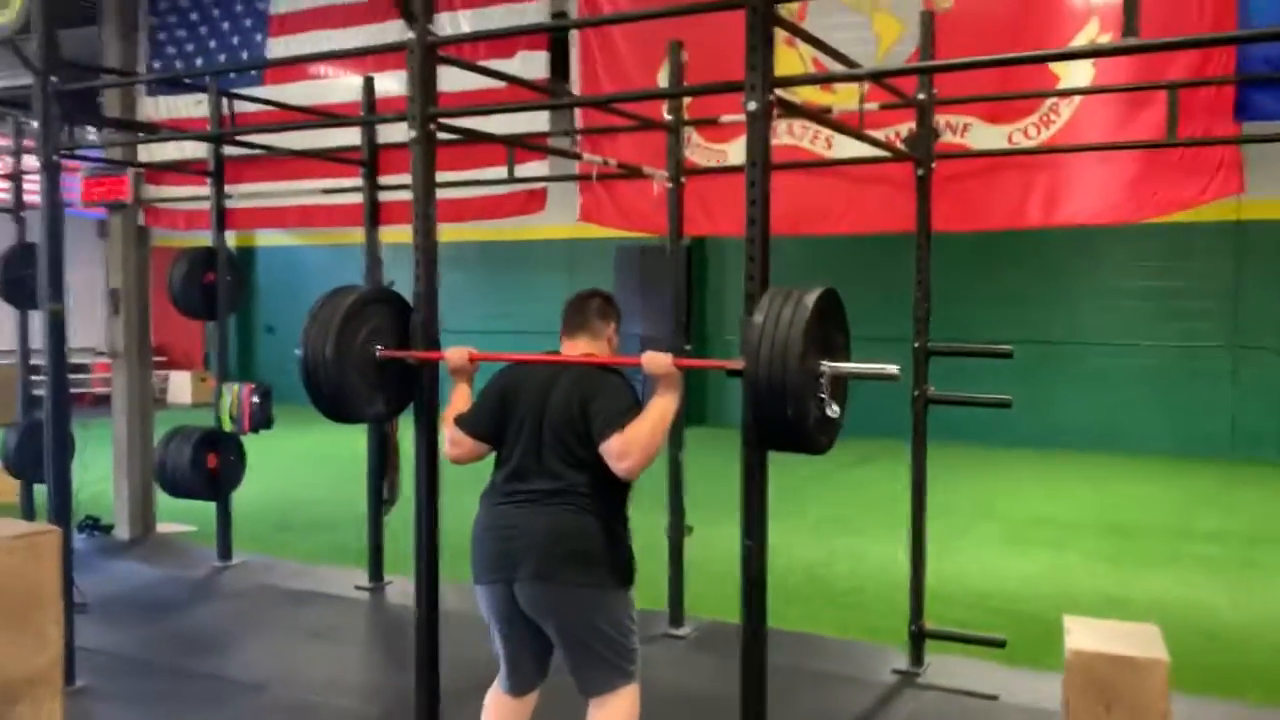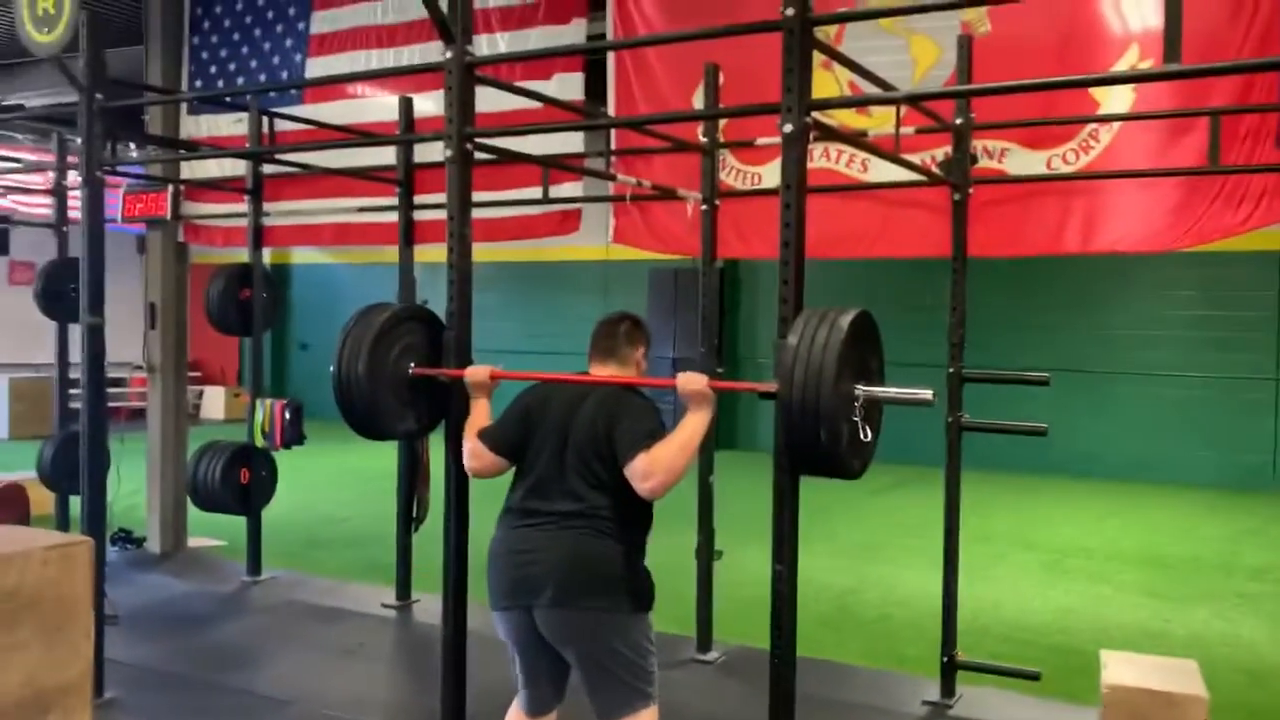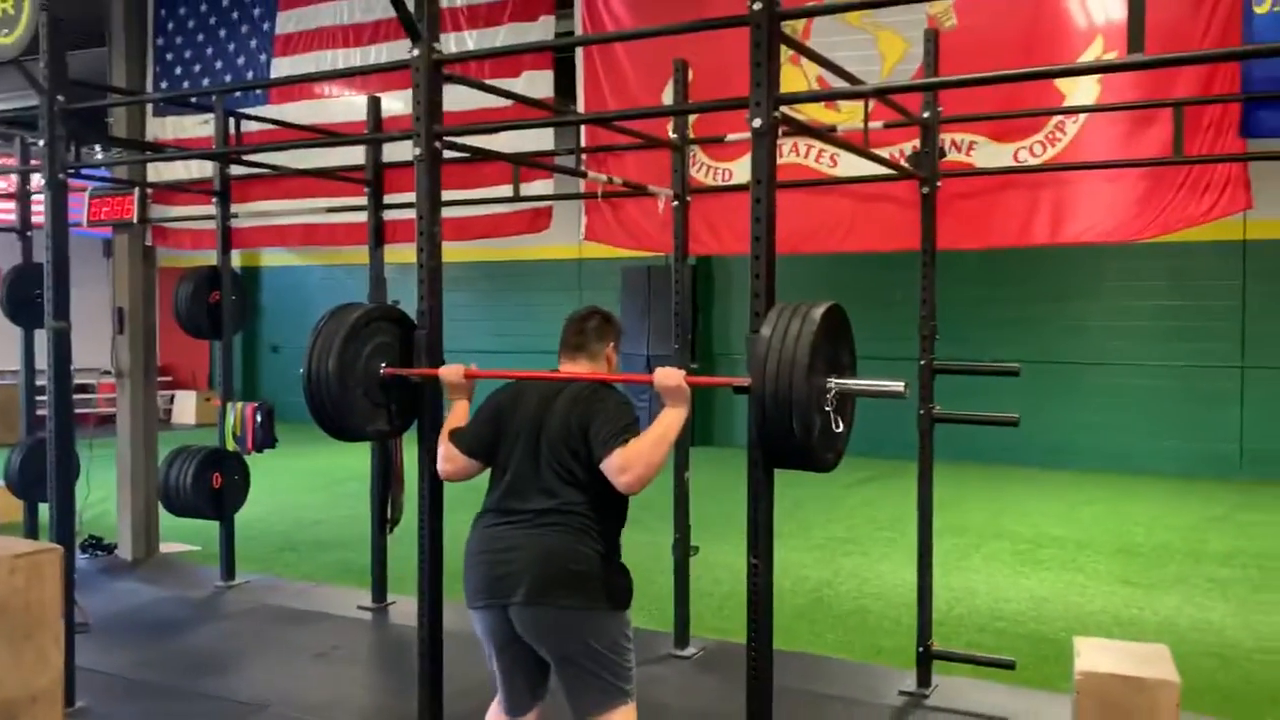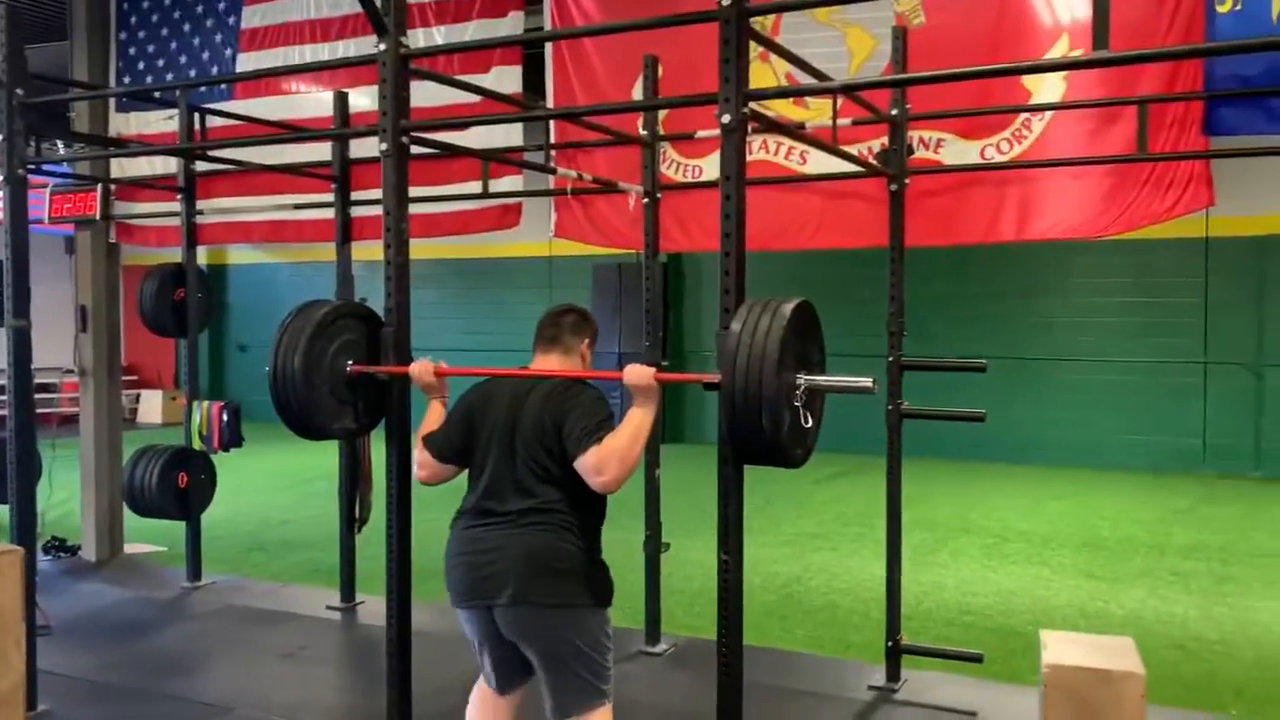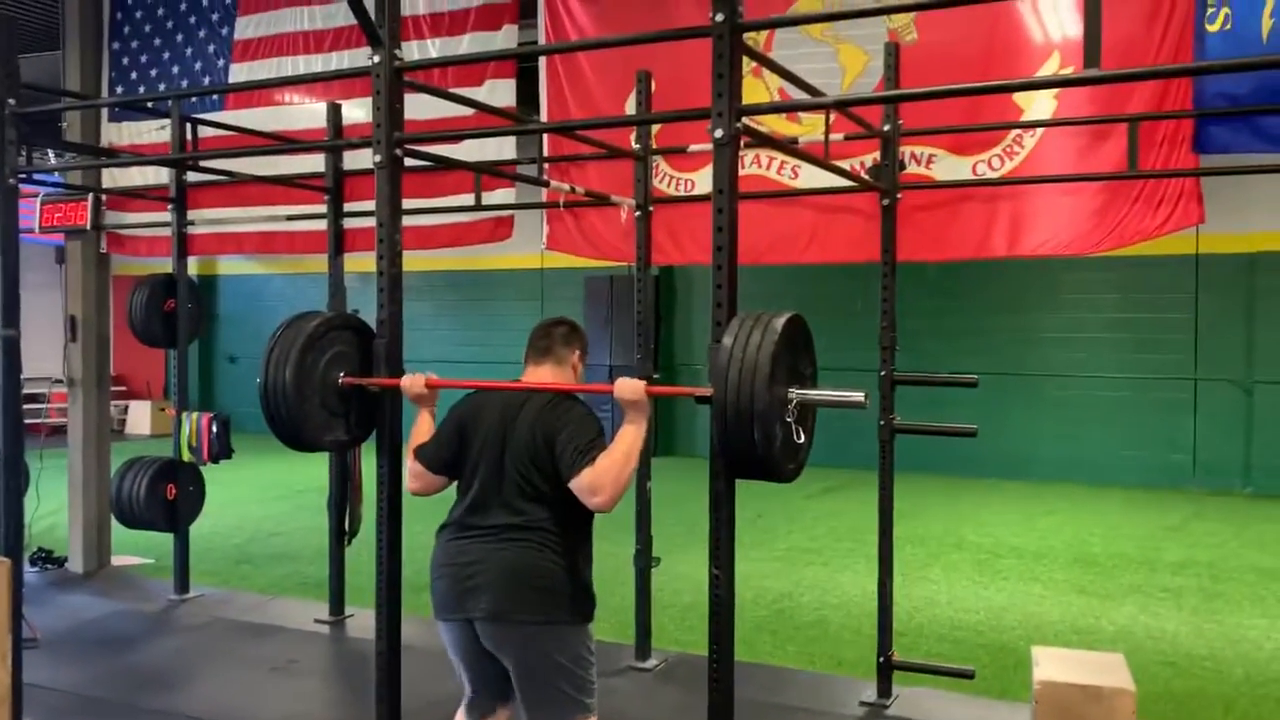
dt=0.3s
person 1, frame 1
left shoulder: (512, 377)
right shoulder: (606, 384)
left elbow: (458, 447)
right elbow: (627, 458)
left wrist: (461, 381)
right wrist: (667, 391)
left hip: (497, 547)
right hip: (572, 556)
left knee: (516, 677)
right knee: (614, 683)
person 1, frame 2
left shoulder: (537, 398)
right shoulder: (630, 407)
left elbow: (476, 460)
right elbow: (651, 478)
left wrist: (479, 397)
right wrist: (698, 413)
left hip: (513, 569)
right hip: (590, 578)
person 1, frame 3
left shoulder: (508, 398)
right shoulder: (604, 403)
left elbow: (450, 464)
right elbow: (628, 472)
left wrist: (459, 398)
right wrist: (675, 407)
left hip: (490, 569)
right hip: (566, 576)
person 1, frame 4
left shoulder: (481, 396)
right shoulder: (578, 400)
left elbow: (426, 468)
right elbow: (604, 472)
left wrist: (436, 397)
right wrist: (643, 404)
left hip: (471, 566)
right hip: (549, 573)
left knee: (499, 682)
person 1, frame 5
left shoulder: (472, 406)
right shoulder: (568, 416)
left elbow: (418, 479)
right elbow: (599, 492)
left wrist: (424, 408)
right wrist: (635, 419)
left hip: (456, 579)
right hip: (532, 588)
